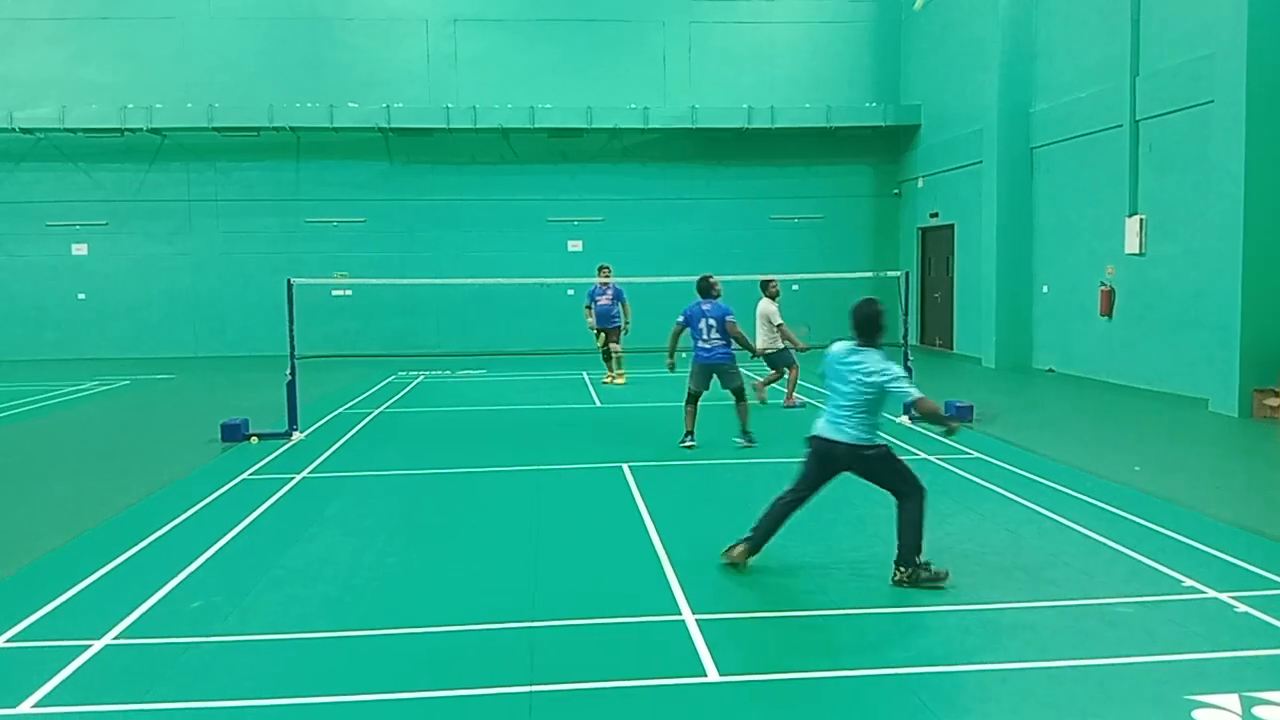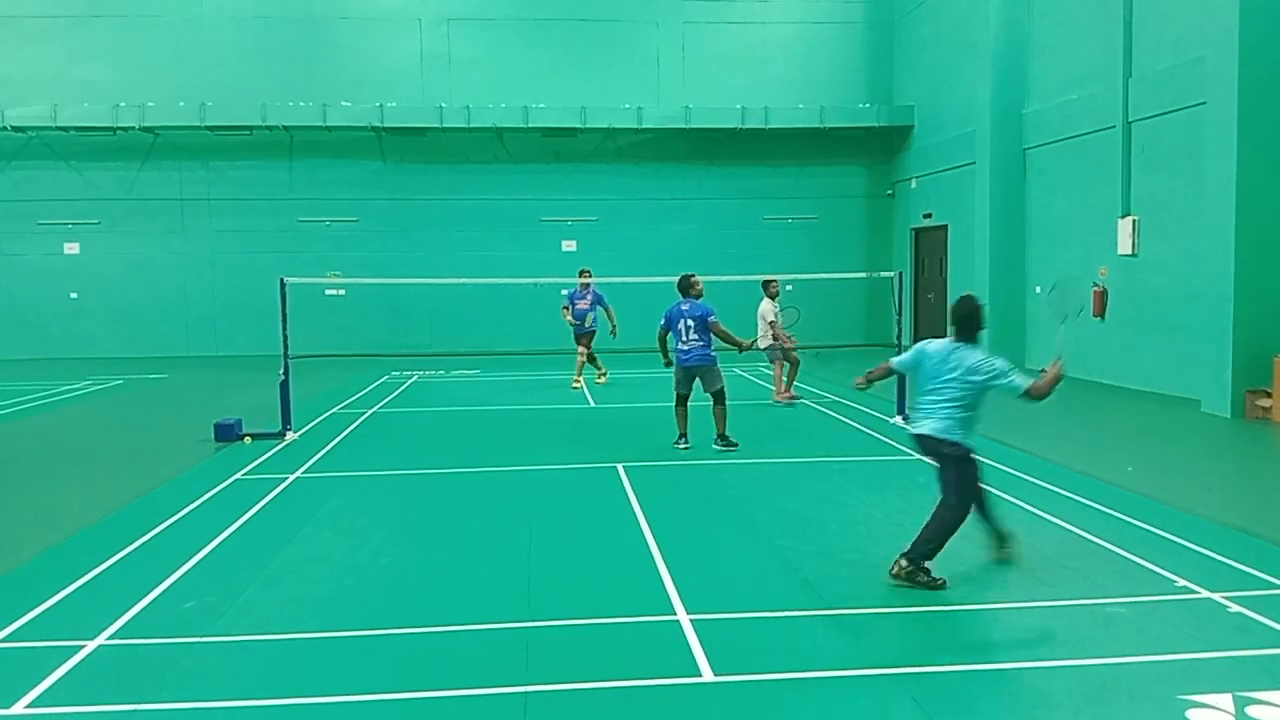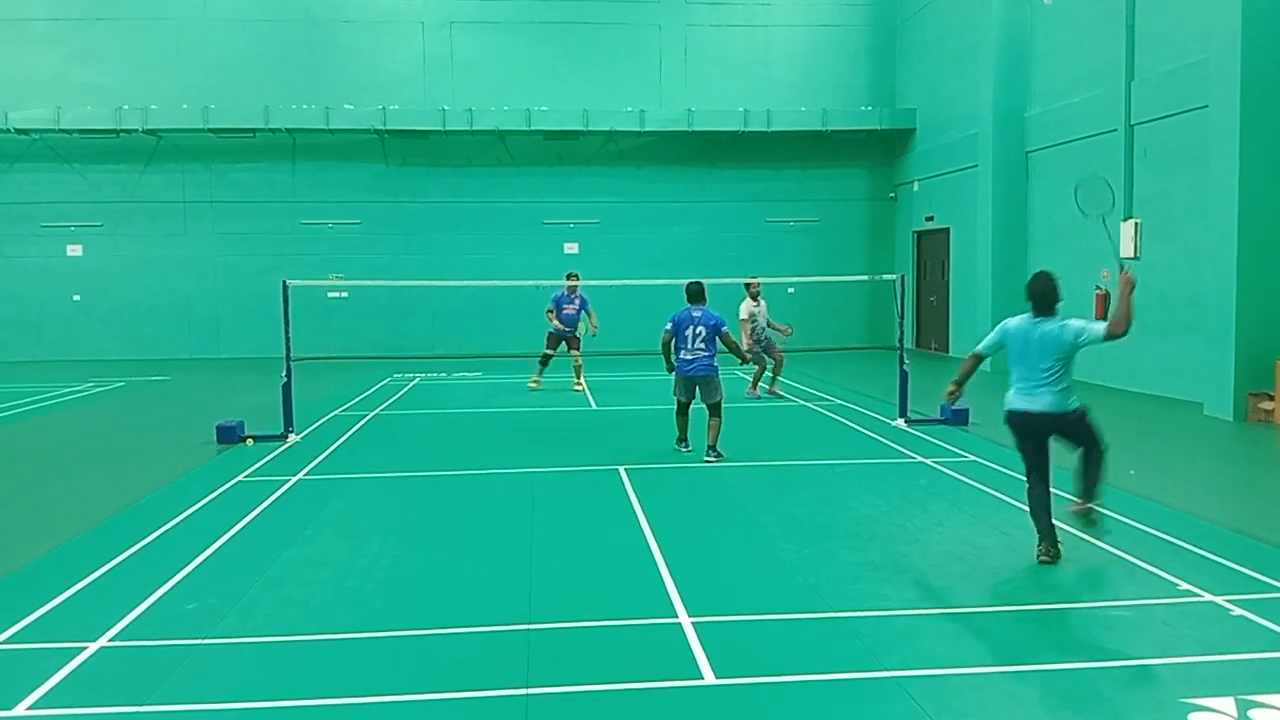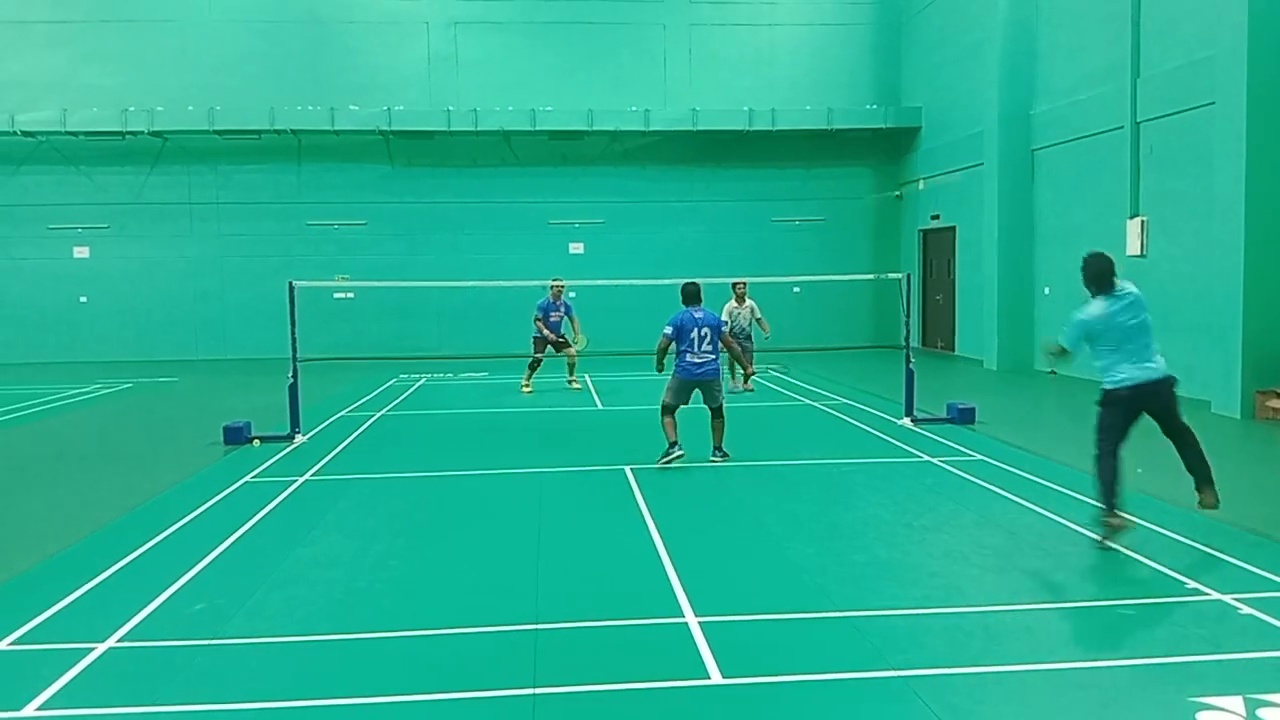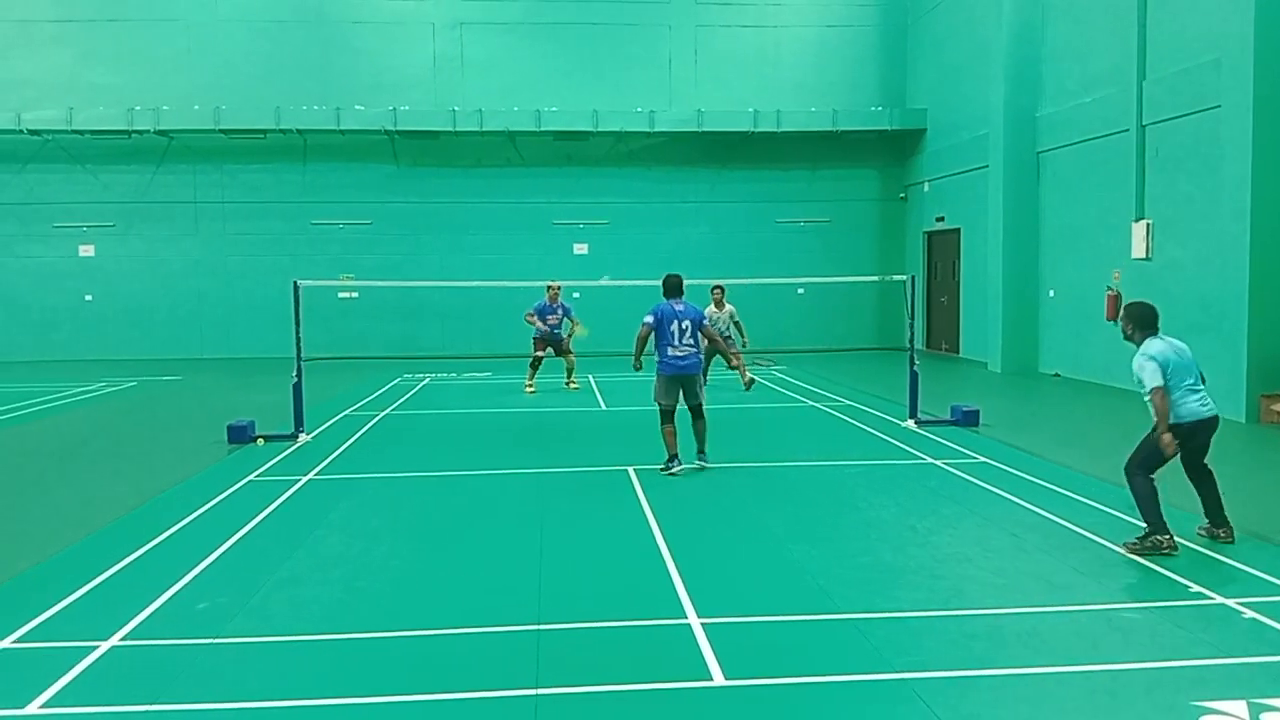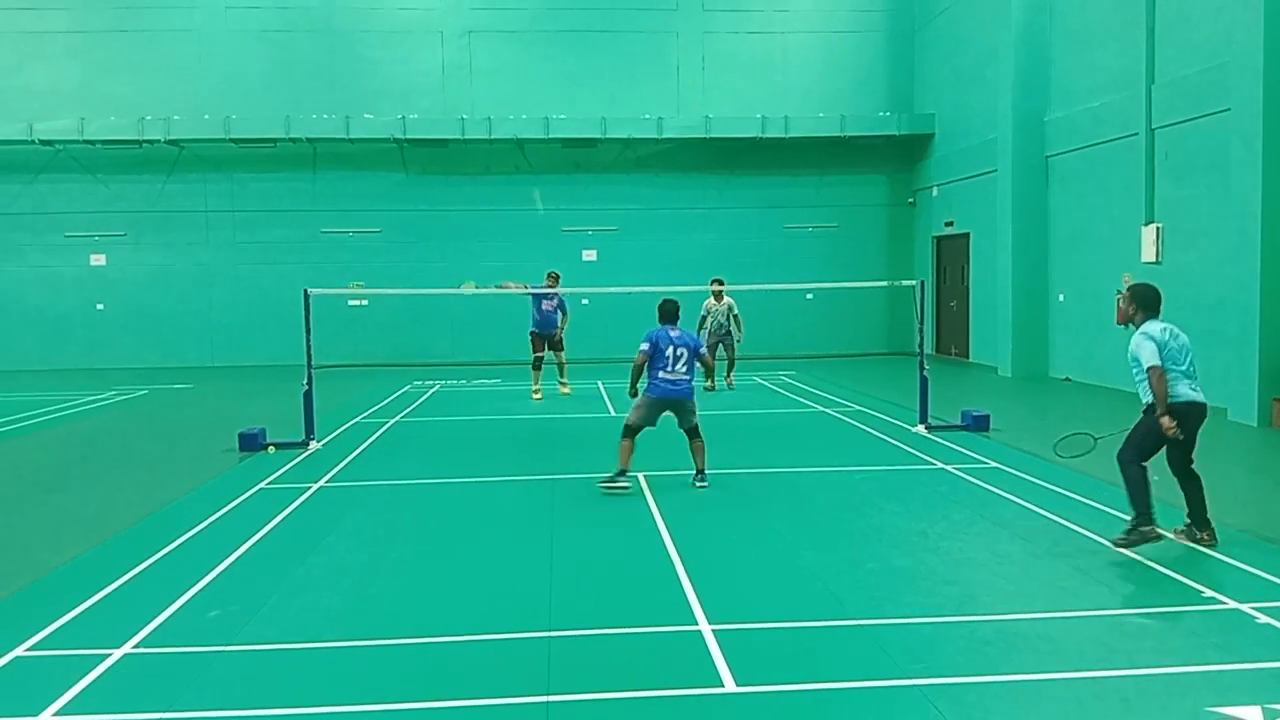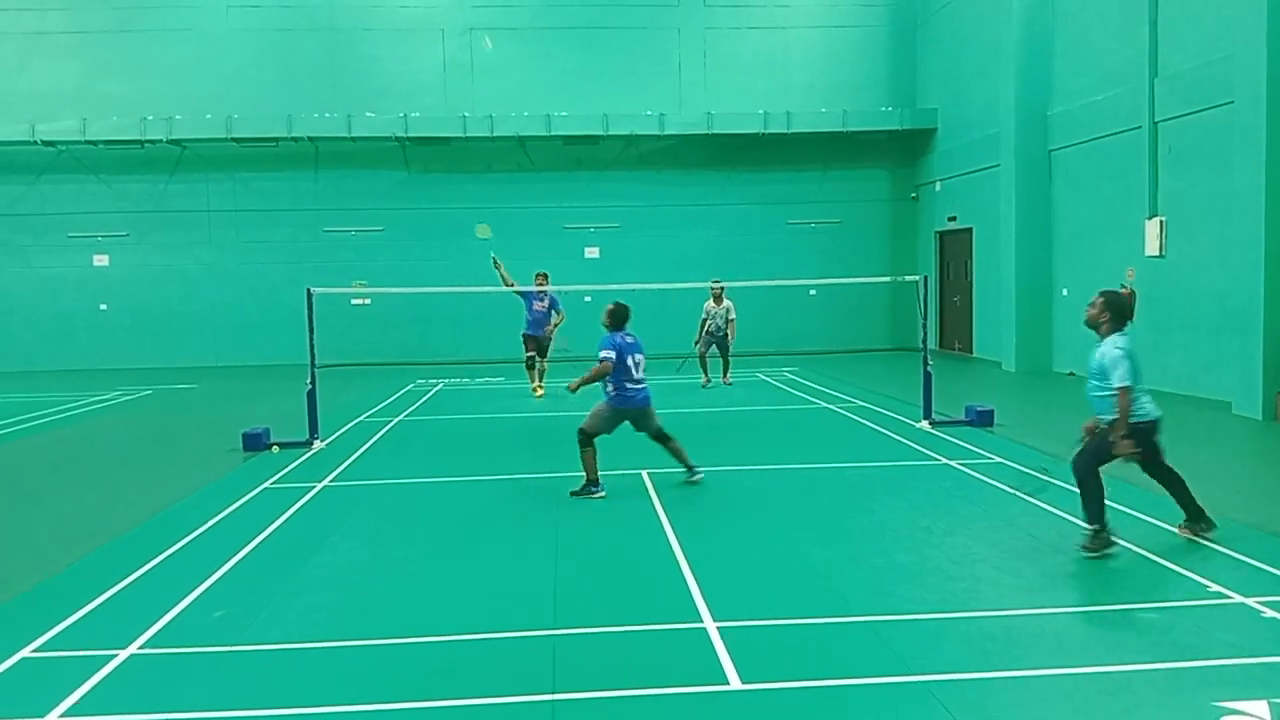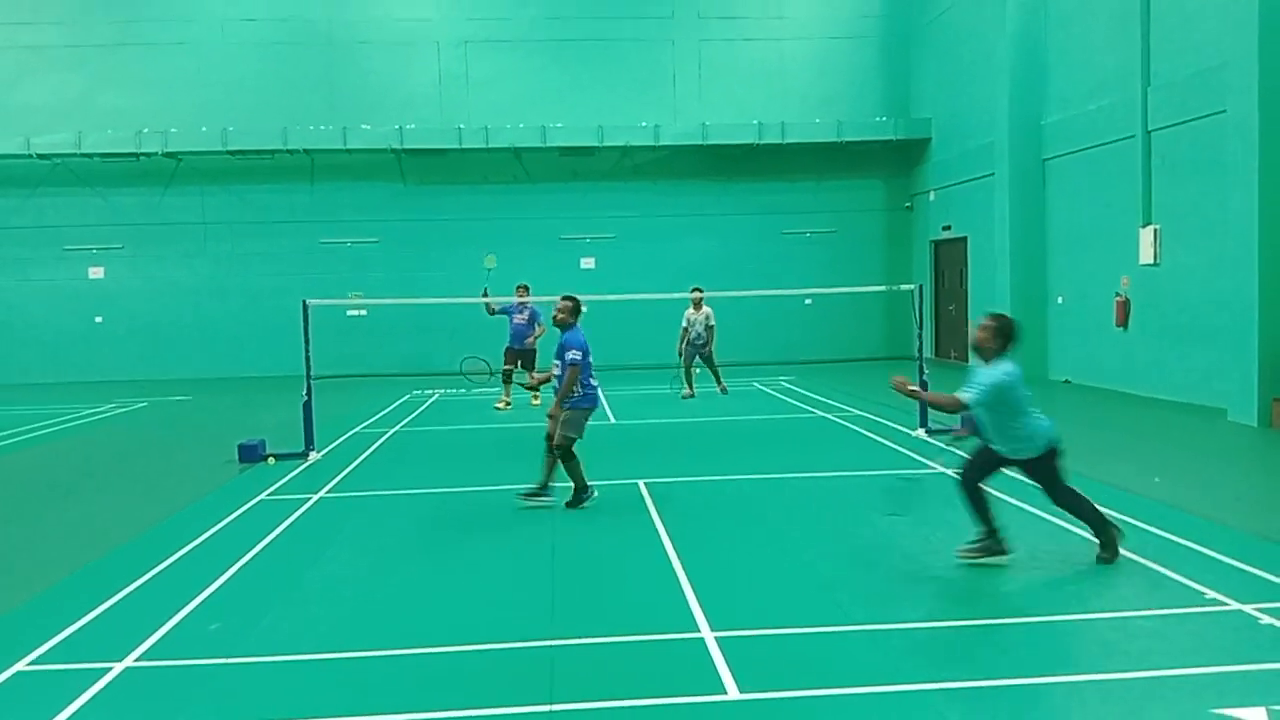
dt=0.3s
person 1, frame 1
left shoulder: (835, 352)
right shoulder: (886, 370)
right elbow: (924, 407)
right wrist: (946, 423)
left hip: (822, 439)
right hip: (861, 448)
left knee: (796, 495)
right knee: (912, 493)
left ankle: (746, 547)
right ankle: (907, 567)
person 1, frame 2
left shoulder: (927, 348)
right shoulder: (988, 365)
left elbow: (889, 367)
right elbow: (1036, 391)
left wrist: (867, 379)
right wrist: (1054, 375)
left hip: (923, 433)
right hip: (948, 441)
left knee: (969, 483)
right knee: (958, 503)
left ankle: (998, 538)
right ankle: (909, 564)
person 1, frame 3
left shoulder: (1010, 327)
right shoulder: (1067, 331)
left elbow: (976, 357)
right elbow: (1118, 330)
left wrist: (957, 385)
right wrist: (1126, 293)
left hip: (1019, 412)
right hip: (1058, 412)
left knee: (1037, 476)
right knee: (1092, 447)
left ankle: (1047, 543)
right ankle: (1084, 500)
person 1, frame 4
left shoulder: (1085, 318)
right shoulder: (1132, 294)
left elbow: (1061, 352)
left wrist: (1052, 351)
left hip: (1119, 391)
right hip: (1156, 382)
left knee: (1106, 452)
right knee: (1180, 433)
left ankle: (1112, 515)
right ankle: (1206, 489)
person 1, frame 5
left shoulder: (1145, 357)
right shoulder: (1176, 345)
left elbow: (1158, 395)
right elbow: (1200, 381)
left wrist: (1163, 433)
left hip: (1182, 424)
right hip: (1207, 418)
left knee: (1136, 470)
right knee: (1197, 467)
left ankle: (1158, 534)
right ankle: (1220, 526)
person 1, frame 6
left shoulder: (1143, 337)
right shoulder: (1174, 332)
left elbow: (1157, 374)
left wrist: (1163, 414)
left hip: (1172, 408)
right hip: (1195, 405)
left knee: (1129, 457)
right knee: (1181, 465)
left ankle: (1143, 525)
right ankle: (1201, 528)
person 1, frame 7
left shoulder: (1114, 350)
right shoulder: (1108, 345)
left elbow: (1124, 393)
left wrist: (1121, 436)
right wrist: (1097, 420)
left hip: (1134, 424)
right hip: (1144, 420)
left knee: (1083, 465)
right knee: (1157, 468)
left ankle: (1100, 532)
right ankle: (1198, 519)
person 1, frame 8
left shoulder: (997, 376)
right shoulder: (983, 368)
left elbow: (955, 405)
left wrist: (913, 392)
left hip: (1032, 445)
right hip: (1000, 443)
left knee: (1059, 494)
right knee: (968, 479)
left ankle: (1106, 534)
right ankle: (992, 540)
person 2, frame 1
left shoulder: (690, 310)
right shoulder: (724, 309)
left elbow: (676, 333)
right elbow: (735, 333)
left wrist: (670, 357)
right wrist: (752, 350)
left hip: (701, 360)
right hip: (724, 359)
left knee: (692, 397)
right knee: (739, 394)
left ankle: (688, 436)
right ankle: (745, 433)
person 2, frame 2
left shoulder: (671, 311)
right shoulder: (704, 309)
left elbow: (661, 336)
right elbow: (720, 332)
left wrist: (666, 356)
right wrist: (741, 344)
left hip: (682, 362)
right hip: (705, 360)
left knee: (681, 399)
right knee: (719, 398)
left ankle: (682, 437)
right ankle: (721, 437)
person 2, frame 3
left shoulder: (678, 316)
right shoulder: (714, 317)
left elbow: (665, 341)
right elbow: (730, 343)
left wrist: (668, 362)
right wrist: (745, 357)
left hip: (683, 370)
right hip: (707, 370)
left knee: (682, 406)
right knee: (715, 410)
left ankle: (683, 441)
right ankle: (711, 449)
person 2, frame 4
left shoulder: (678, 319)
right shoulder: (714, 318)
left elbow: (663, 345)
right elbow: (730, 345)
left wrist: (659, 363)
right wrist: (746, 367)
left hip: (684, 373)
right hip: (710, 373)
left knee: (667, 410)
right knee: (717, 411)
left ankle: (673, 446)
right ankle: (717, 450)
person 2, frame 5
left shoulder: (658, 310)
right shoulder: (695, 311)
left elbow: (643, 334)
right elbow: (713, 338)
left wrist: (637, 358)
right wrist: (728, 355)
left hip: (668, 370)
right hip: (693, 369)
left knee: (667, 415)
right knee: (697, 412)
left ankle: (674, 459)
right ankle: (701, 453)
person 2, frame 6
left shoulder: (653, 335)
right shoulder: (692, 337)
left elbow: (640, 362)
right elbow: (709, 365)
left wrist: (632, 387)
right wrist: (709, 375)
left hip: (657, 393)
right hip: (684, 394)
left knee: (629, 431)
right knee: (693, 432)
left ankle: (621, 475)
right ankle: (701, 474)
person 2, frame 7
left shoulder: (608, 341)
right shoulder: (633, 340)
left elbow: (604, 368)
left wrist: (579, 382)
right wrist: (603, 377)
left hip: (619, 401)
right hip: (642, 400)
left knee: (585, 434)
right knee: (659, 435)
left ankle: (593, 484)
right ankle: (691, 469)
person 2, frame 8
left shoulder: (571, 339)
right shoulder: (571, 335)
left elbow: (573, 373)
left wrist: (557, 404)
right wrist: (540, 379)
left hip: (579, 400)
right hip: (576, 399)
left knee: (561, 447)
right knee: (551, 441)
left ankle: (583, 491)
right ankle: (543, 488)
